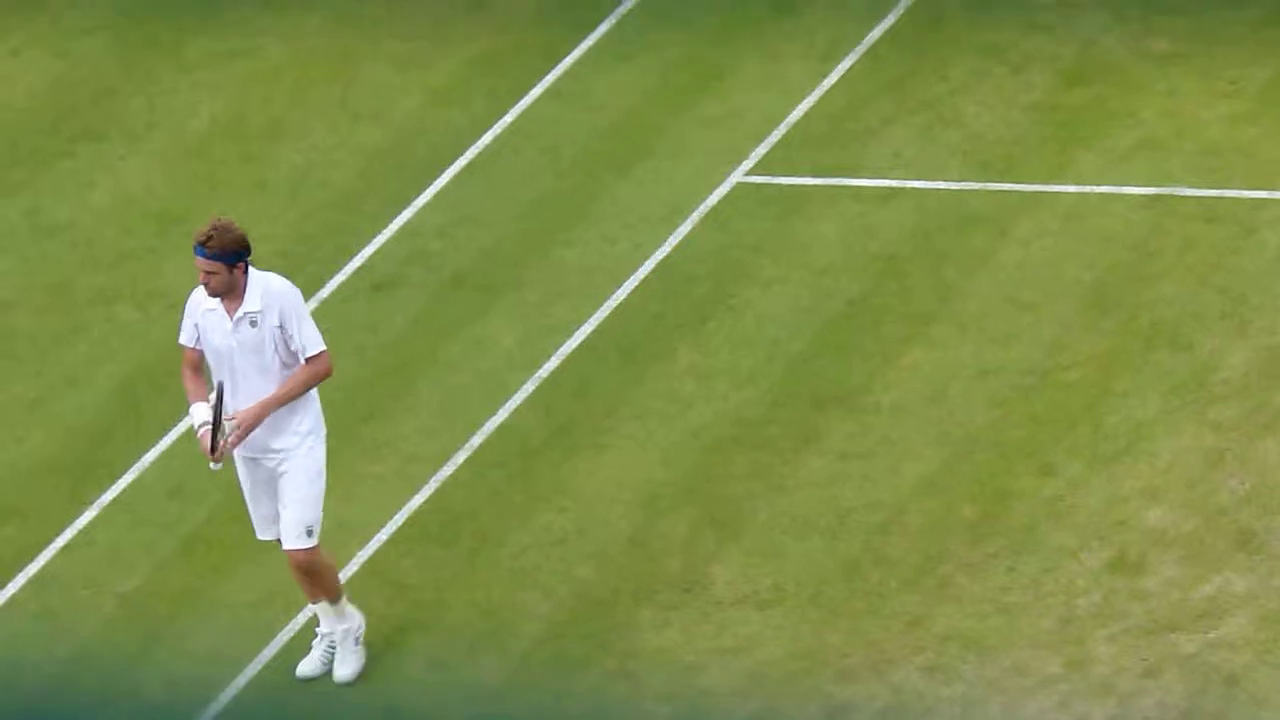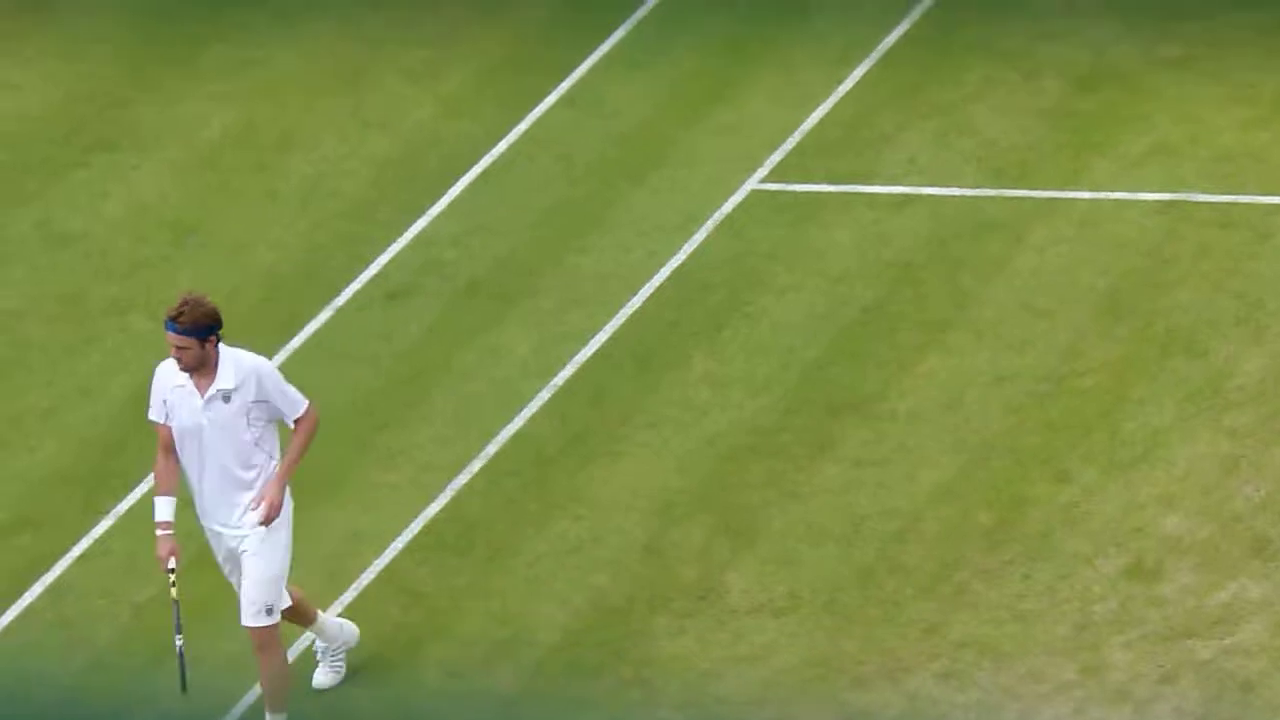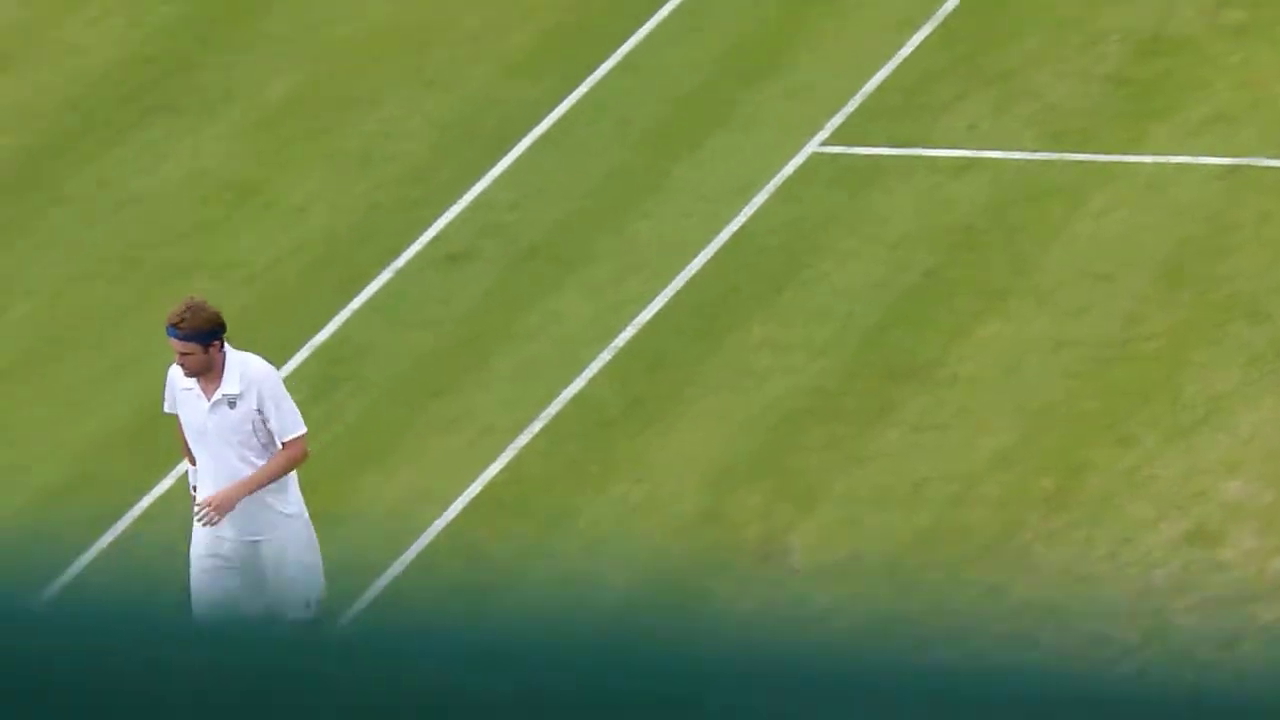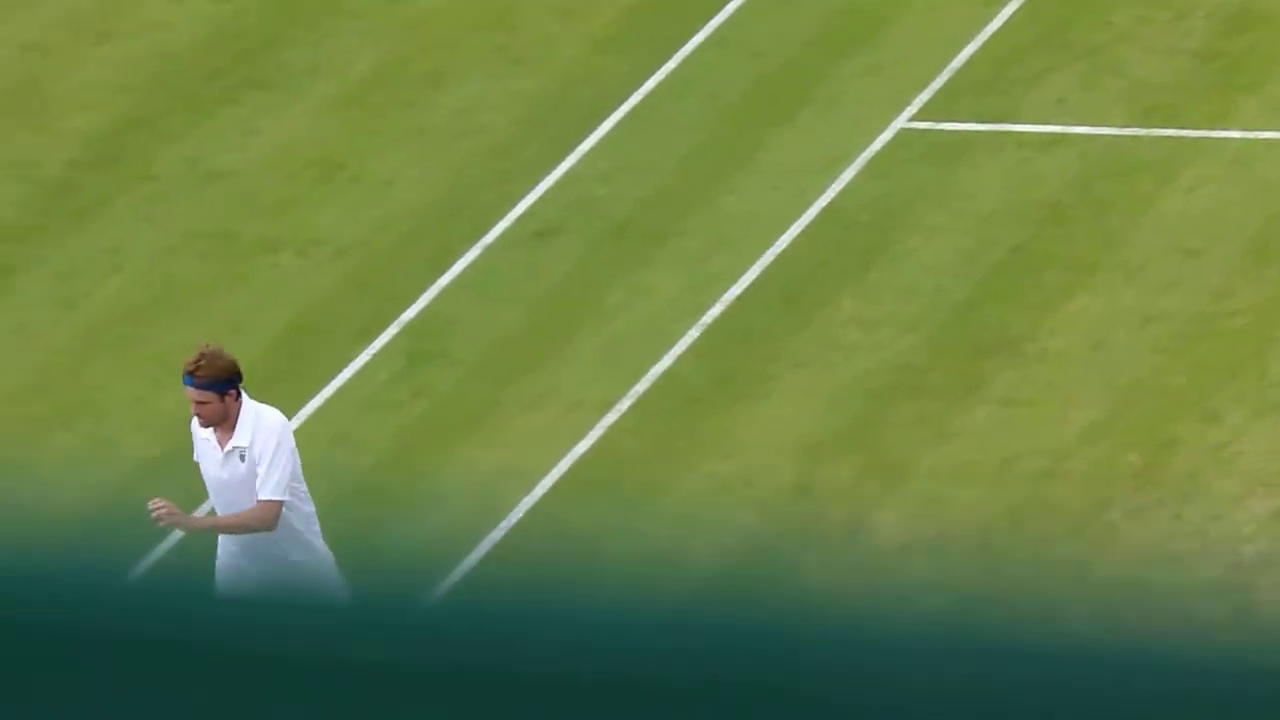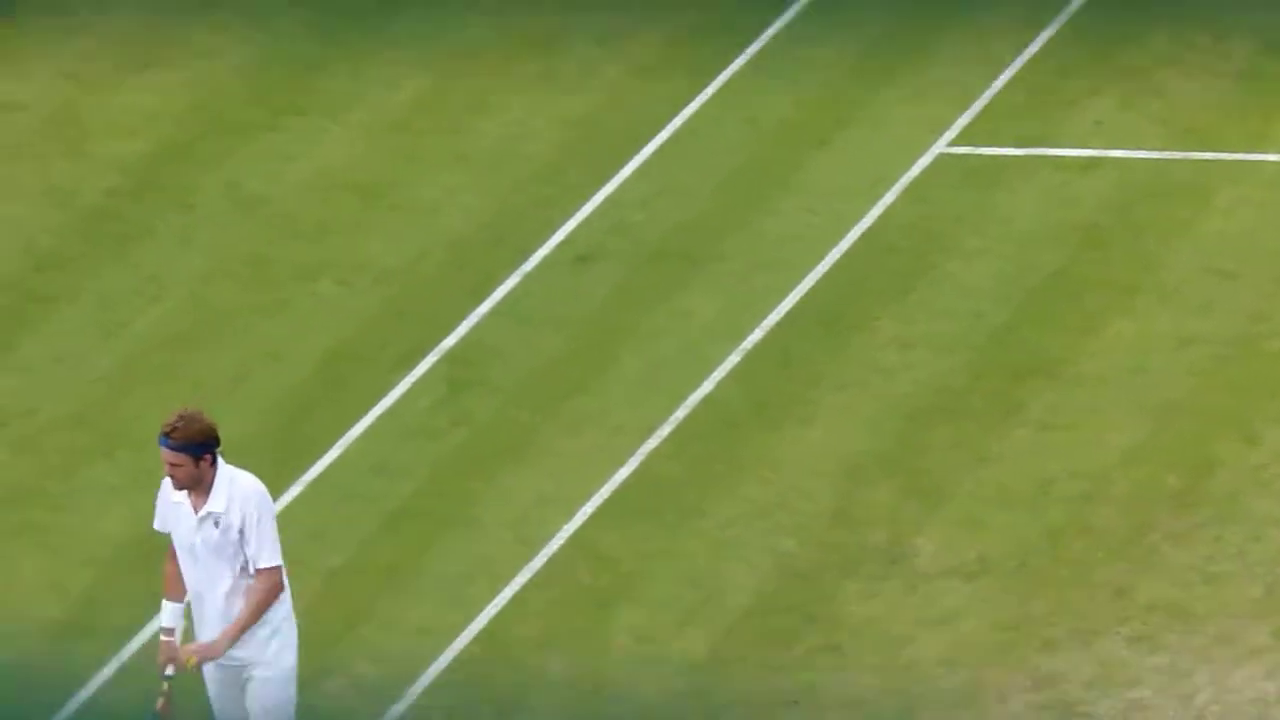
dt=0.3s
person 1, frame 1
left shoulder: (280, 294)
right shoulder: (199, 303)
left elbow: (320, 365)
right elbow: (192, 369)
left wrist: (261, 410)
right wrist: (201, 422)
left hip: (296, 443)
right hip: (248, 447)
left knee: (300, 552)
right knee: (283, 543)
left ankle: (350, 627)
right ankle: (333, 628)
person 1, frame 2
left shoulder: (255, 371)
right shoulder: (165, 377)
left elbow: (306, 419)
right elbow: (167, 454)
left wrist: (278, 481)
right wrist: (164, 526)
left hip: (263, 517)
right hip: (215, 520)
left knee: (261, 628)
right knee: (270, 599)
right ankle: (332, 633)
person 1, frame 3
left shoulder: (259, 376)
right shoulder: (176, 378)
left elbow: (297, 451)
left wrist: (235, 493)
left hip: (276, 521)
right hip: (216, 529)
left knee: (300, 618)
right knee: (210, 622)
person 1, frame 4
left shoulder: (270, 428)
right shoulder: (201, 425)
left elbow: (267, 517)
left wrist: (193, 523)
left hip: (297, 561)
right hip: (236, 562)
person 1, frame 5
left shoulder: (248, 495)
right shoulder: (170, 492)
left elbow: (272, 582)
left wrist: (223, 643)
right wrist: (169, 631)
left hip: (265, 648)
right hip: (215, 645)
